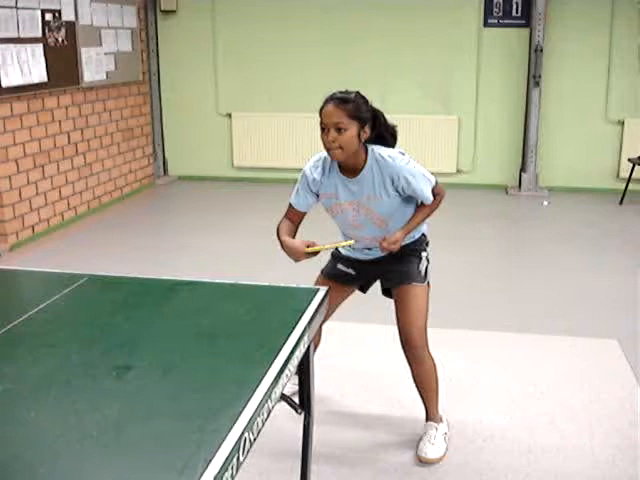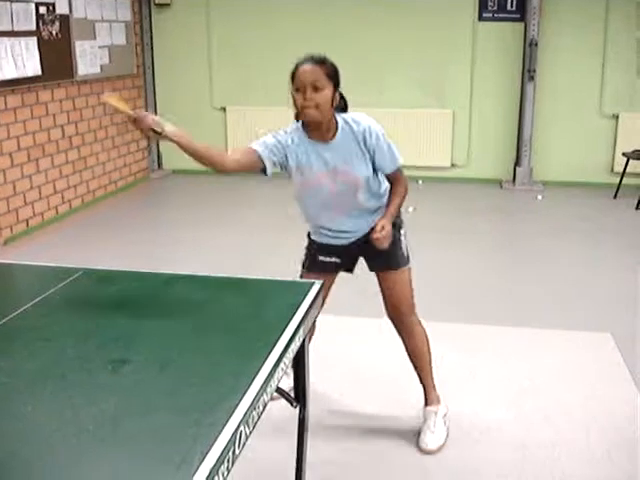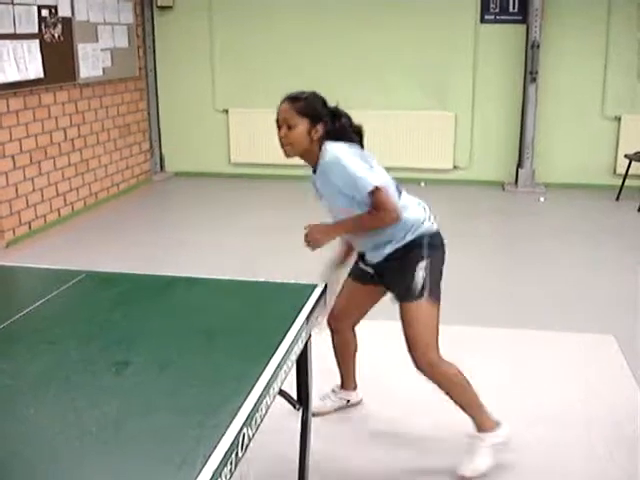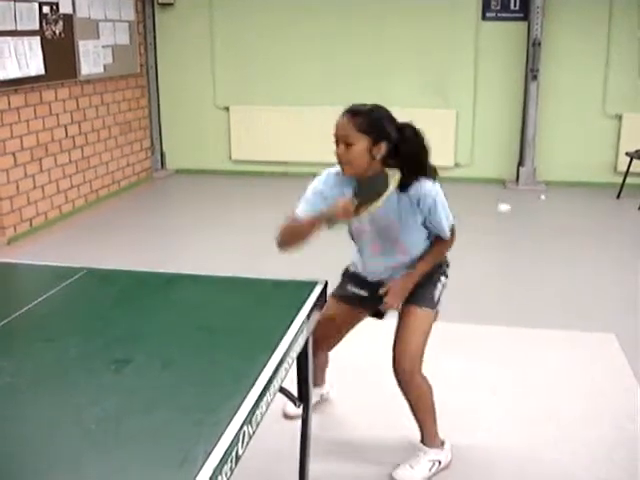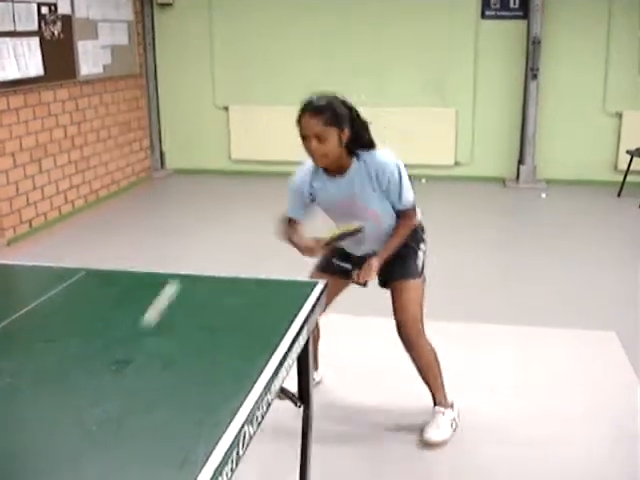
dt=0.7s
person 1, frame 1
left shoulder: (394, 165)
right shoulder: (317, 171)
left elbow: (436, 196)
right elbow: (288, 221)
left wrist: (403, 231)
right wrist: (288, 242)
left hip: (404, 250)
right hip: (351, 252)
left knee: (413, 341)
left ankle: (435, 421)
person 1, frame 2
left shoulder: (364, 130)
right shoulder: (285, 143)
left elbow: (399, 182)
right elbow: (227, 162)
left wrist: (388, 220)
right wrist: (167, 131)
left hip: (377, 229)
right hip: (325, 239)
left knee: (404, 318)
left ankle: (433, 404)
person 1, frame 3
left shoulder: (338, 157)
right shoulder: (323, 167)
left elbow: (391, 210)
left wrist: (331, 229)
right wrist: (346, 249)
left hip: (415, 248)
right hip: (380, 253)
left knee: (424, 357)
right knee: (338, 320)
left ankle: (489, 430)
right ankle: (348, 390)
person 1, frame 4
left shoulder: (422, 191)
right shoulder: (333, 183)
left elbow: (445, 240)
right elbow: (284, 241)
left wrist: (406, 284)
right wrist: (322, 217)
left hip: (421, 274)
right hip: (367, 274)
left knee: (405, 365)
right knee: (317, 336)
left ankle: (434, 447)
right ankle: (317, 388)
person 1, frame 5
left shoulder: (382, 165)
right shoulder: (306, 177)
left elbow: (408, 218)
right elbow: (290, 225)
left wrist: (379, 260)
right wrist: (301, 241)
left hip: (402, 244)
right hip: (349, 247)
left knee: (410, 331)
left ankle: (443, 406)
right ankle: (308, 373)
